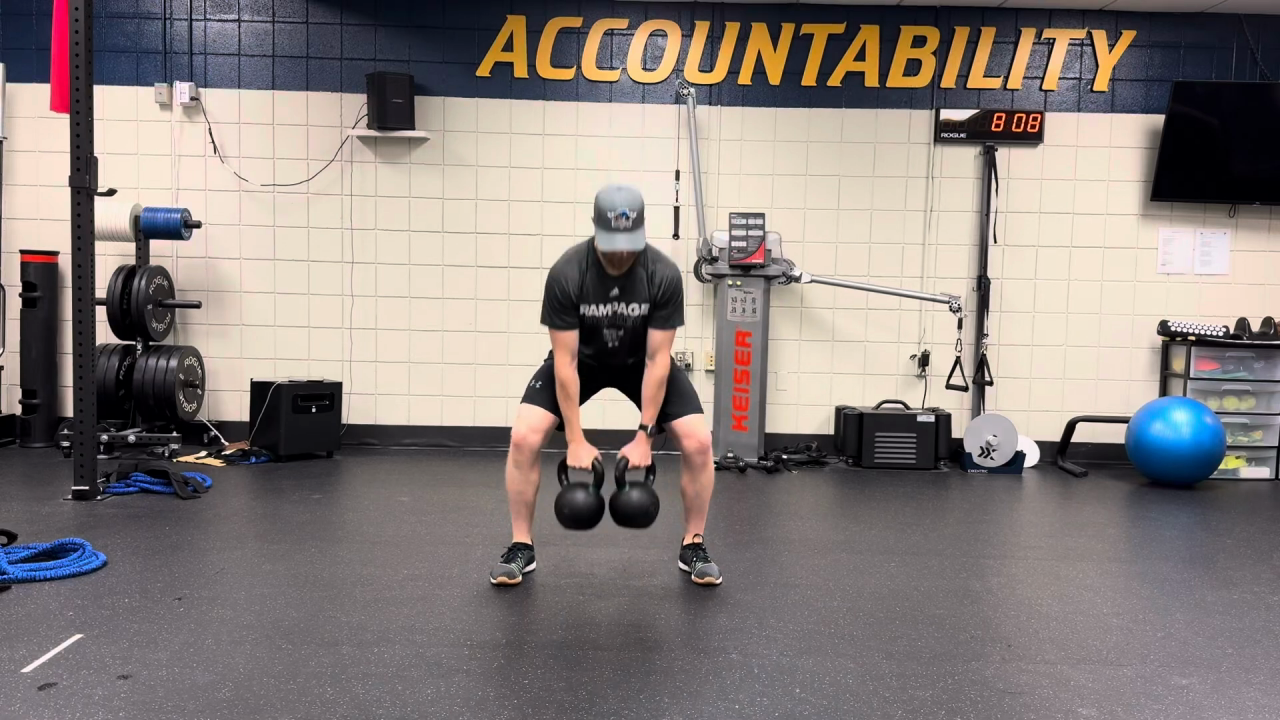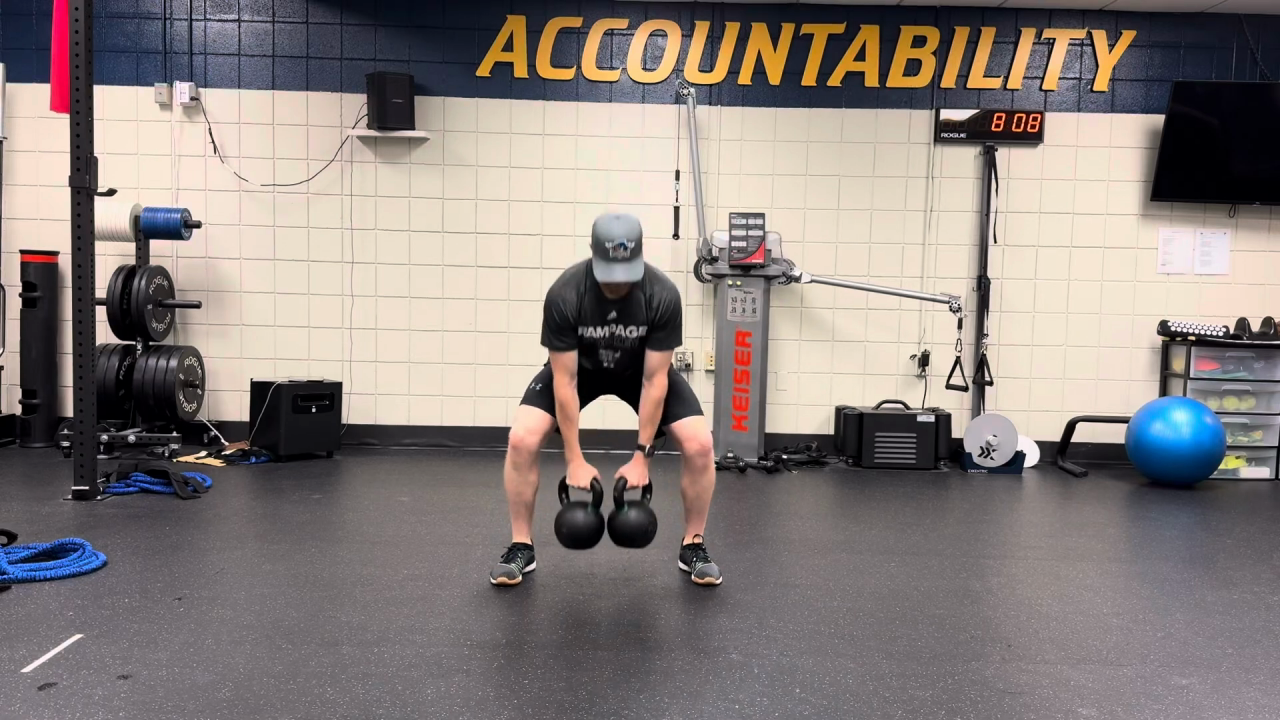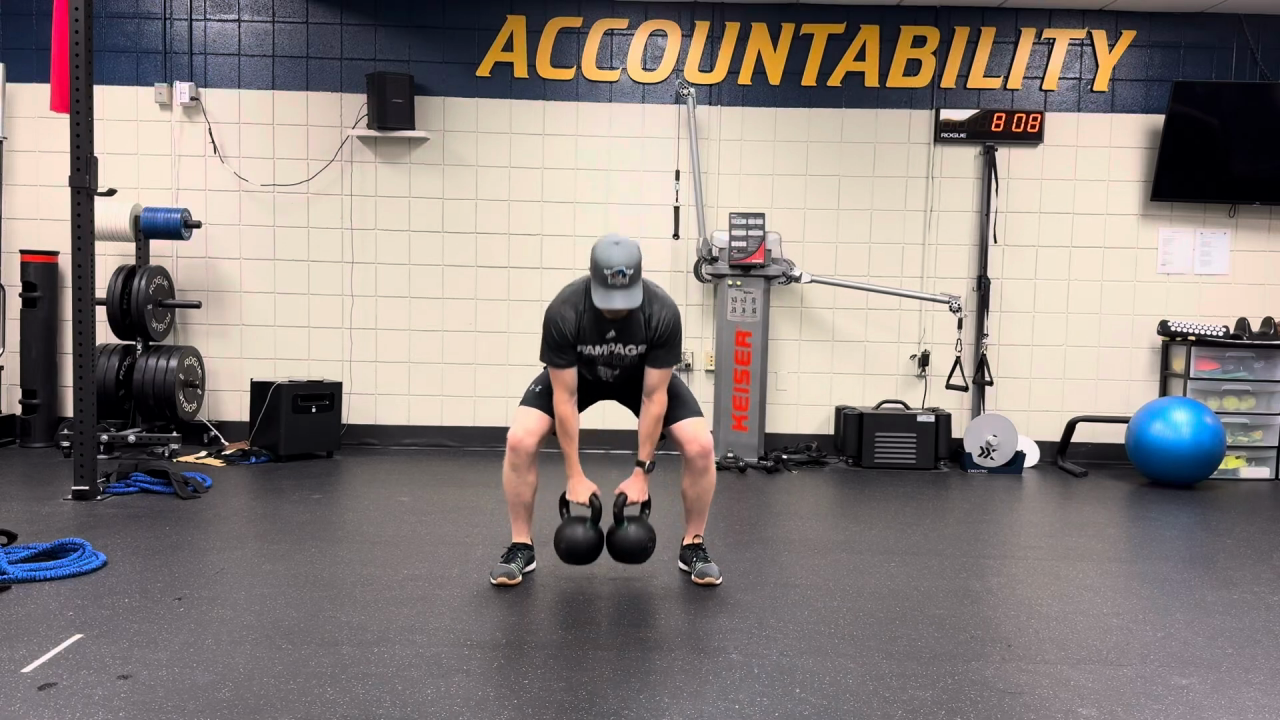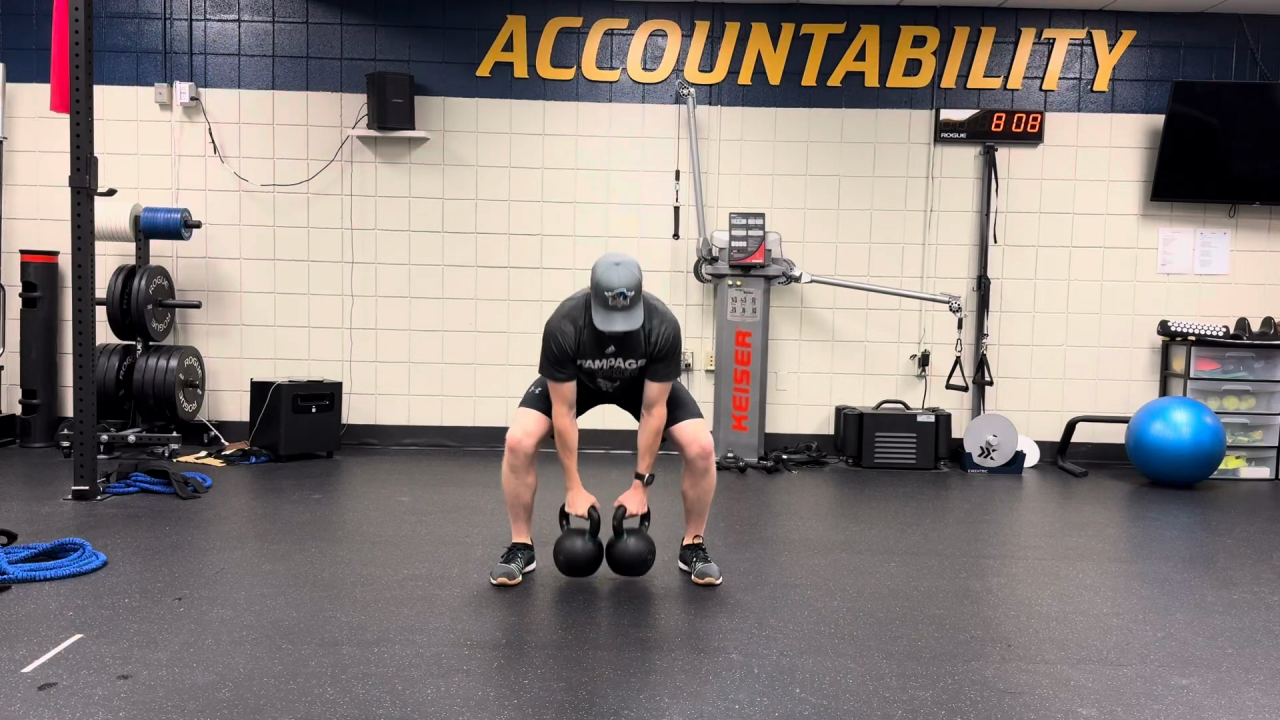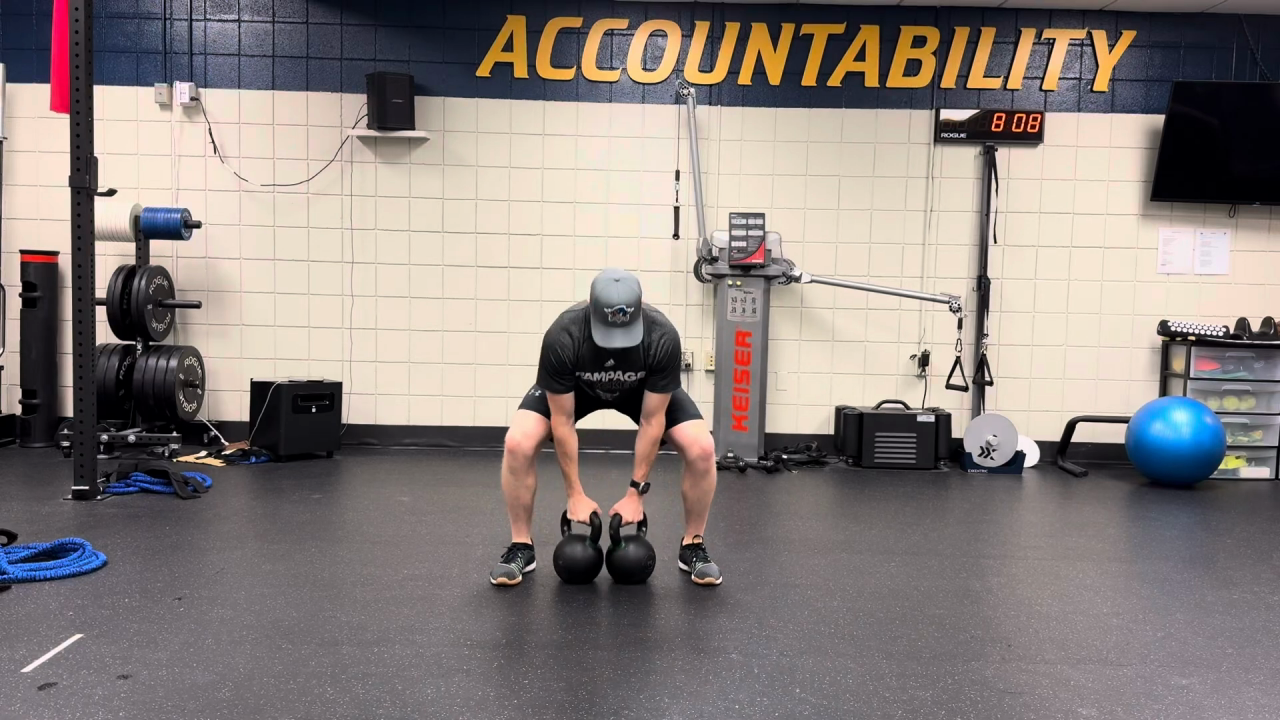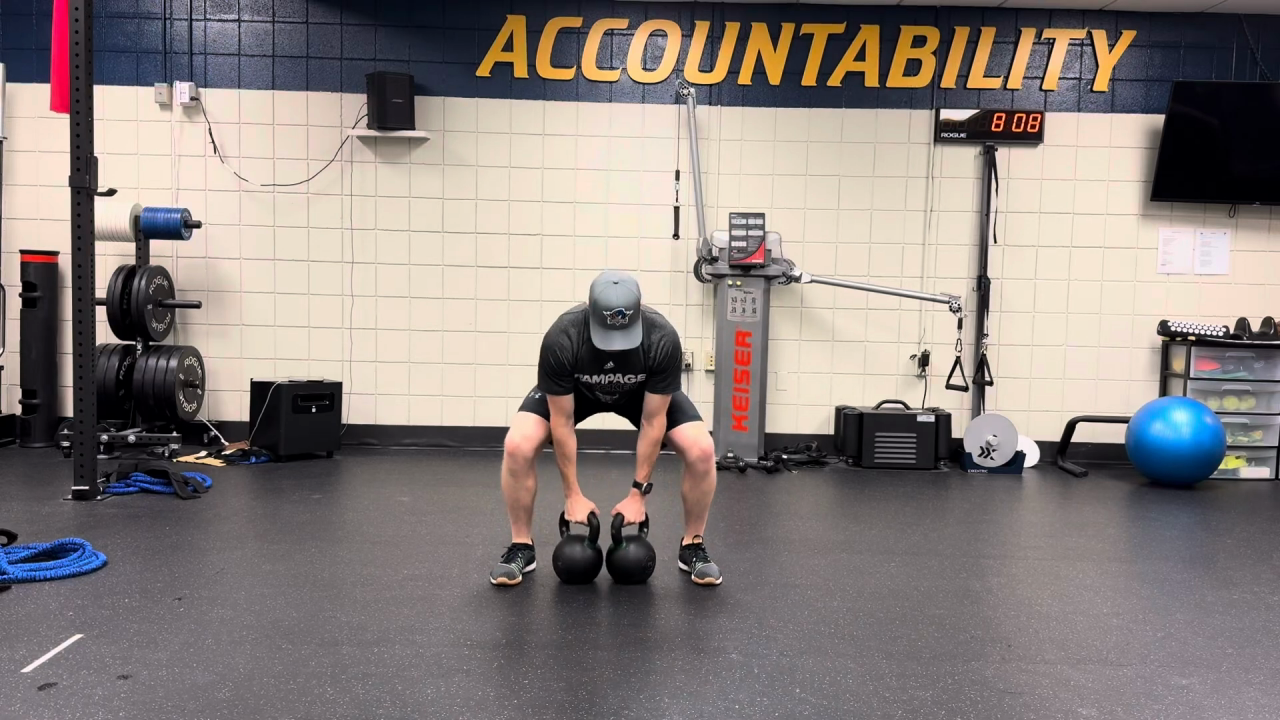
dt=0.1s
person 1, frame 1
left shoulder: (665, 275)
right shoulder: (566, 274)
left elbow: (658, 359)
right elbow: (565, 361)
left wrist: (644, 436)
right wrist: (575, 441)
left hip: (641, 363)
right hip: (582, 359)
left knee: (698, 441)
right knee: (525, 437)
left ankle: (693, 546)
right ankle: (521, 547)
person 1, frame 2
left shoulder: (664, 295)
right shoulder: (564, 294)
left elbow: (655, 380)
right elbow: (564, 381)
left wrist: (641, 455)
right wrist: (575, 460)
left hip: (641, 368)
right hip: (579, 367)
left knee: (698, 444)
right knee: (522, 440)
left ankle: (693, 546)
right ankle: (521, 547)
person 1, frame 3
left shoulder: (663, 312)
right shoulder: (563, 311)
left elbow: (654, 396)
right elbow: (564, 398)
left wrist: (641, 472)
right wrist: (575, 476)
left hip: (642, 379)
right hip: (577, 376)
left knee: (700, 445)
right knee: (521, 440)
left ankle: (693, 546)
right ankle: (521, 547)
person 1, frame 4
left shoulder: (663, 326)
right shoulder: (563, 325)
left elbow: (654, 411)
right elbow: (563, 412)
left wrist: (640, 484)
right wrist: (574, 488)
left hip: (642, 381)
right hip: (577, 381)
left knee: (700, 447)
right knee: (519, 442)
left ankle: (693, 546)
right ankle: (521, 547)
person 1, frame 5
left shoulder: (663, 337)
right shoulder: (562, 336)
left elbow: (652, 420)
right elbow: (563, 422)
left wrist: (635, 493)
right wrist: (576, 495)
left hip: (642, 391)
right hip: (576, 389)
left knee: (701, 448)
right knee: (518, 443)
left ankle: (693, 546)
right ankle: (520, 546)
person 1, frame 6
left shoulder: (663, 340)
right shoulder: (561, 339)
left elbow: (654, 422)
right elbow: (561, 423)
left wrist: (638, 494)
right wrist: (573, 495)
left hip: (643, 392)
right hip: (575, 391)
left knee: (700, 450)
right knee: (518, 446)
left ankle: (693, 547)
right ankle: (521, 547)
